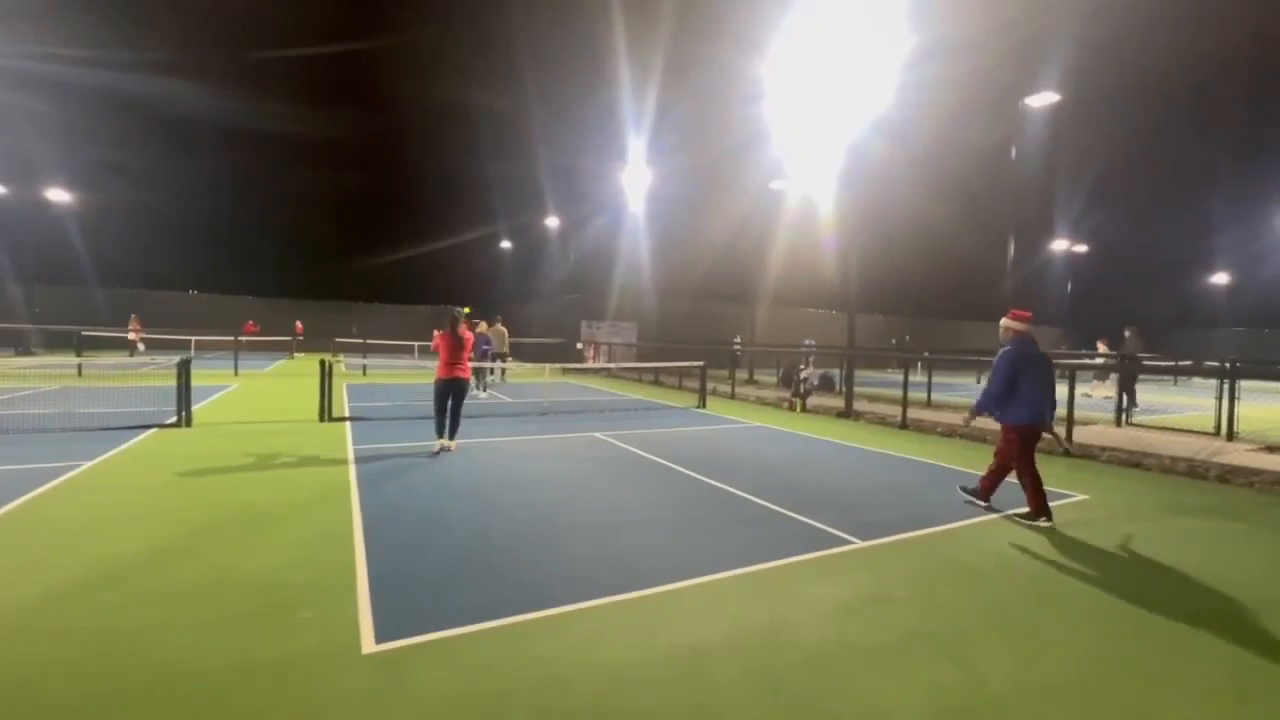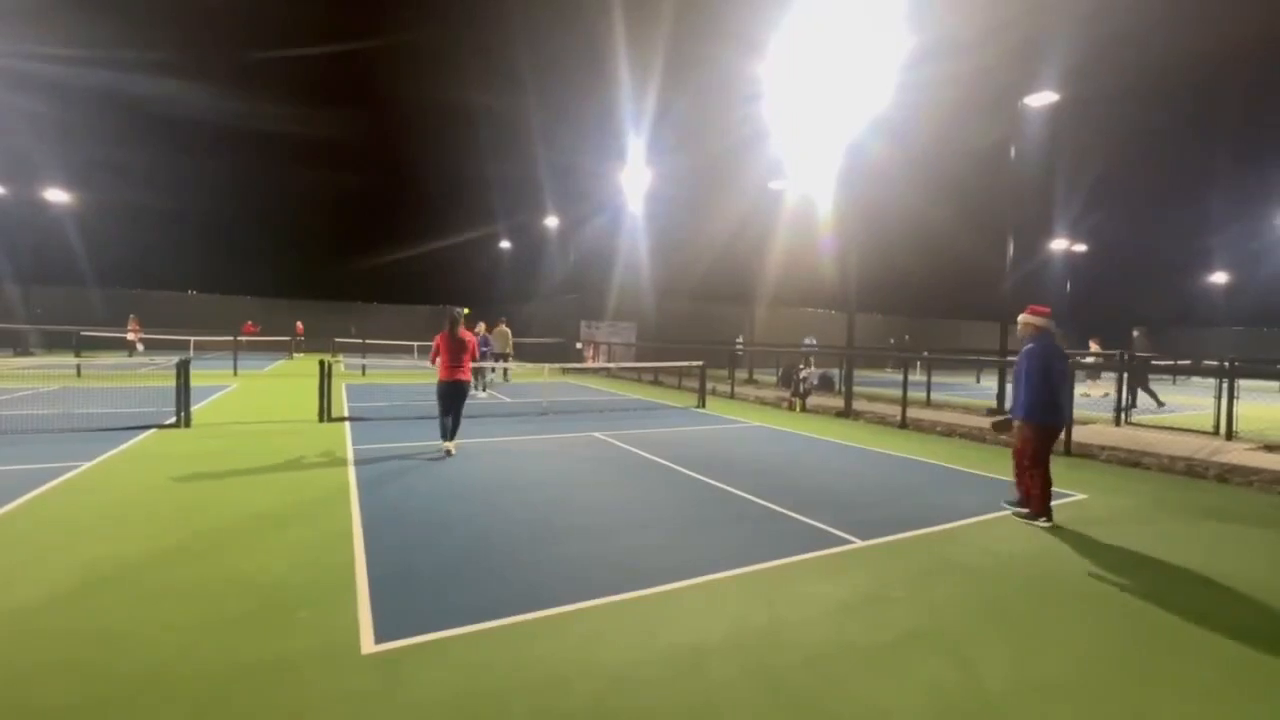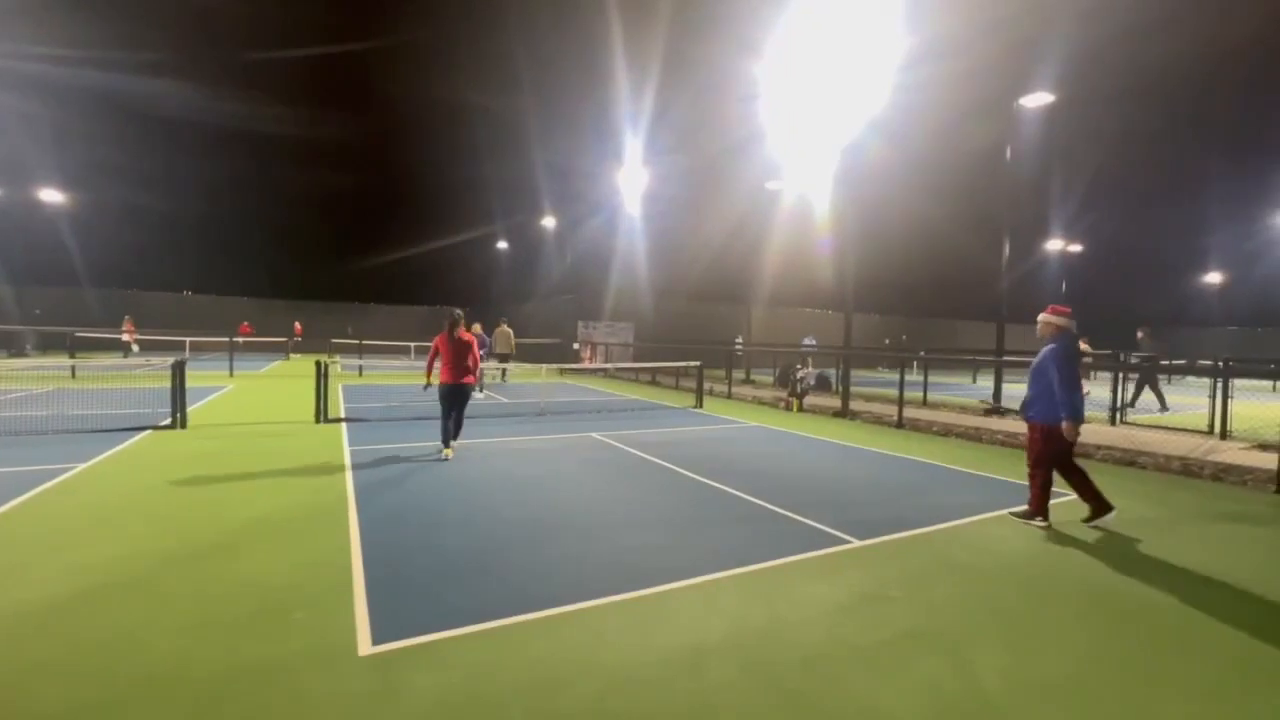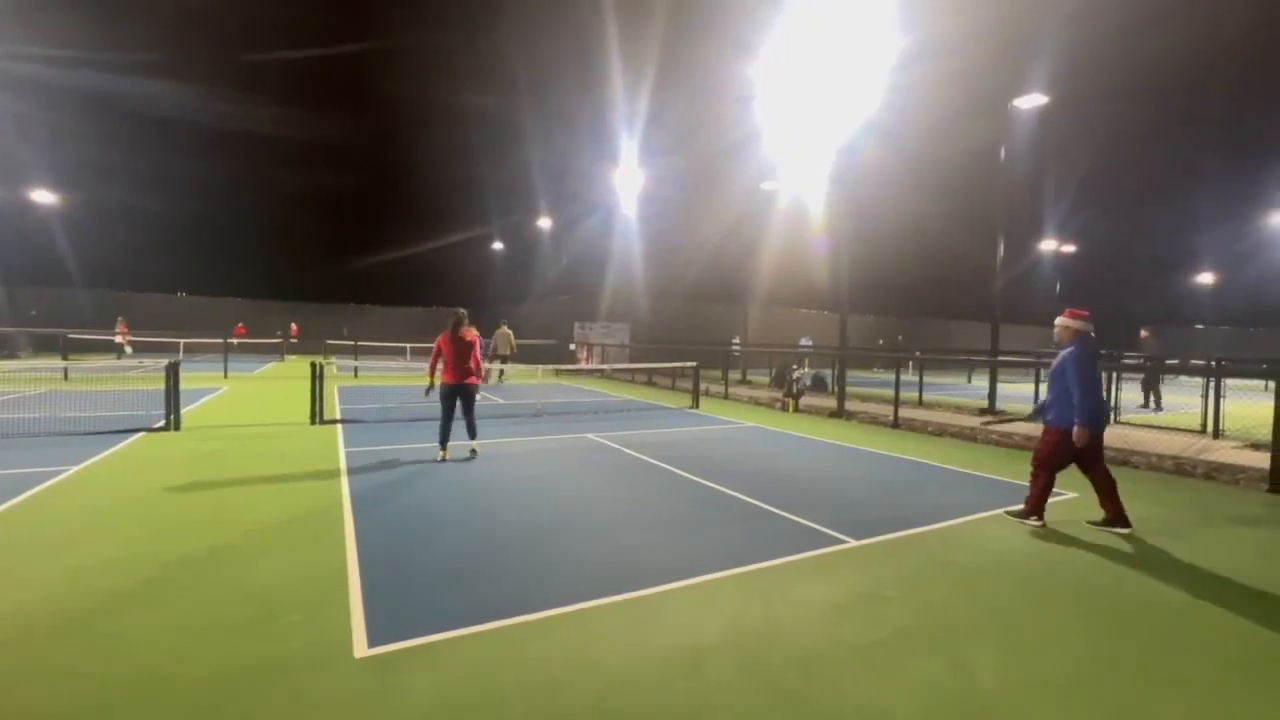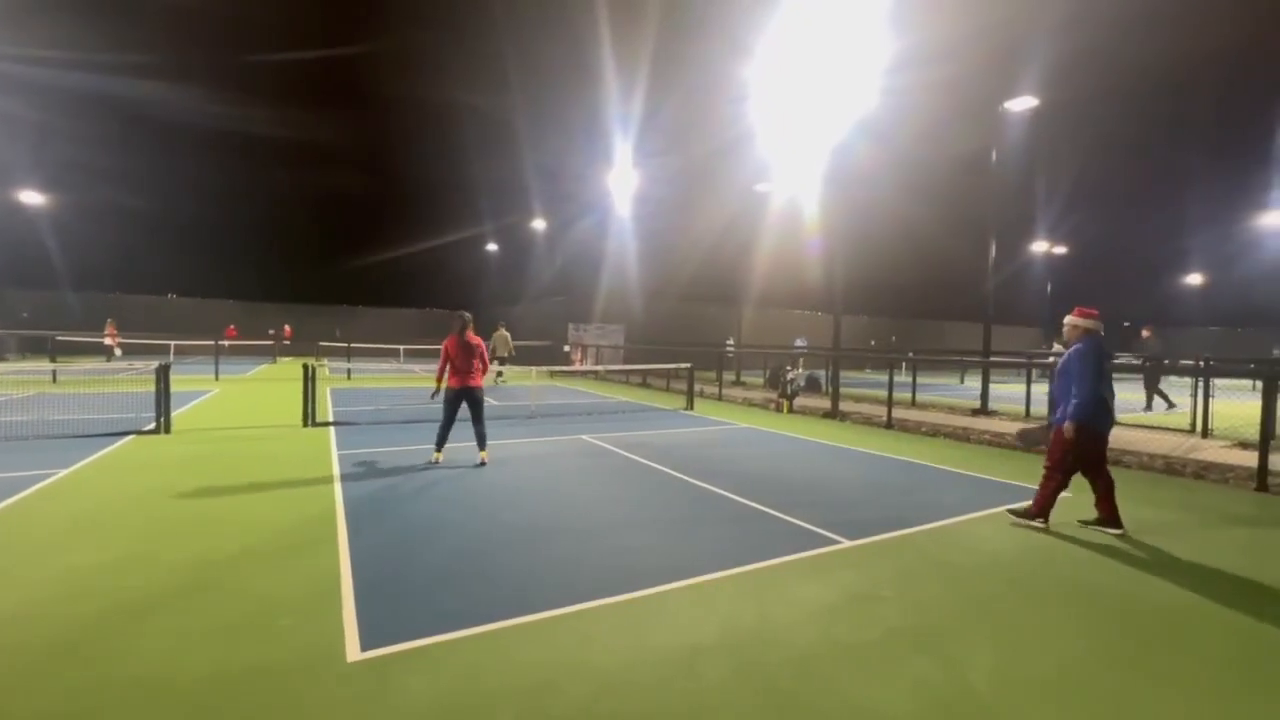
dt=0.2s
person 1, frame 1
left shoulder: (1009, 354)
right shoulder: (1040, 356)
left elbow: (995, 388)
right elbow: (1049, 390)
left wrist: (974, 411)
right wrist: (1047, 418)
left hip: (1017, 419)
right hip: (1035, 419)
left knee: (1023, 464)
right knee: (1003, 457)
left ankle: (1040, 512)
right ankle: (982, 491)
person 1, frame 2
left shoulder: (1032, 351)
right shoulder: (1054, 351)
left elbow: (1031, 388)
left wrist: (1022, 418)
left hip: (1038, 419)
right hip: (1053, 416)
left knee: (1033, 463)
right knee: (1024, 457)
left ankle: (1040, 513)
right ankle: (1027, 499)
person 1, frame 3
left shoulder: (1055, 351)
right shoulder: (1064, 348)
left elbow: (1065, 387)
left wrist: (1068, 418)
left hip: (1047, 420)
right hip: (1058, 419)
left knee: (1038, 465)
right knee: (1065, 464)
left ankle: (1037, 512)
right ankle: (1100, 507)
person 1, frame 4
left shoulder: (1074, 354)
right shoulder: (1081, 352)
left elbow: (1083, 392)
left wrist: (1082, 422)
right wrist: (1042, 408)
left hip: (1067, 424)
right hip: (1091, 424)
left knee: (1042, 465)
right knee: (1096, 470)
left ankle: (1033, 512)
right ankle: (1117, 518)
person 1, frame 5
left shoulder: (1081, 352)
right shoulder: (1095, 351)
left elbow: (1083, 390)
left wrist: (1072, 418)
left hip: (1077, 424)
right hip: (1097, 424)
left knee: (1056, 468)
right knee: (1097, 471)
left ankle: (1038, 514)
right ankle: (1109, 518)
